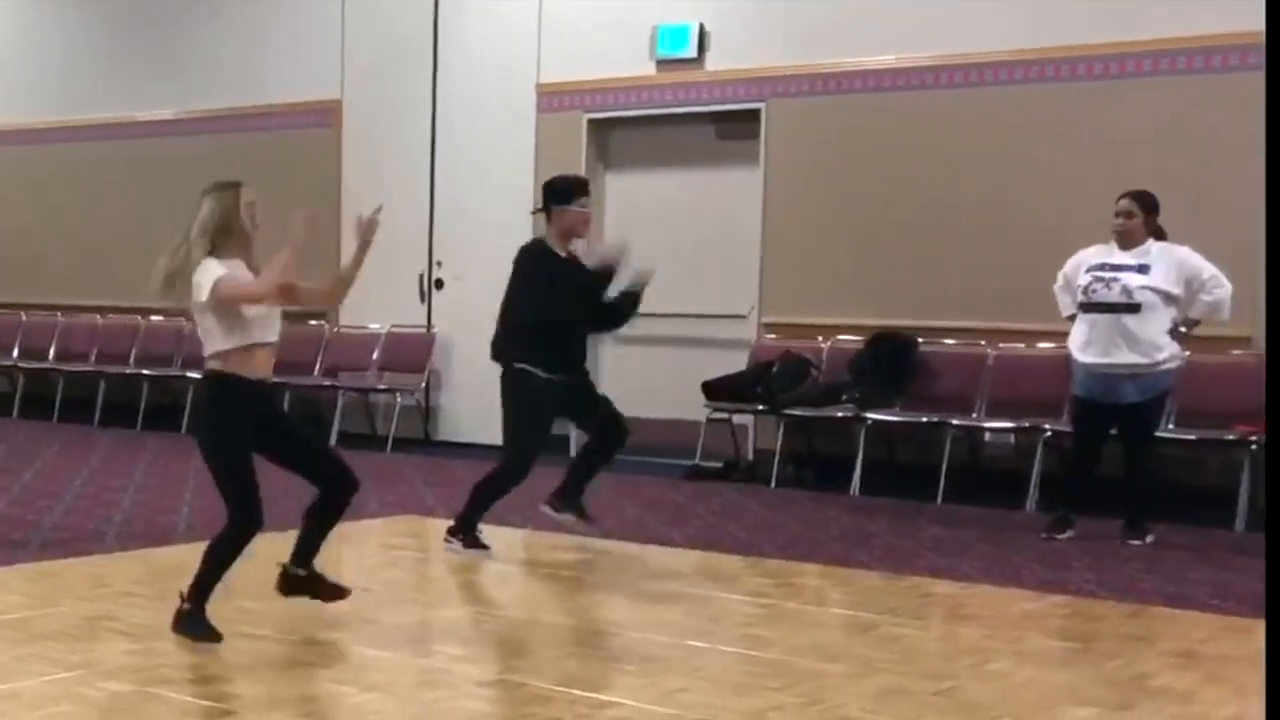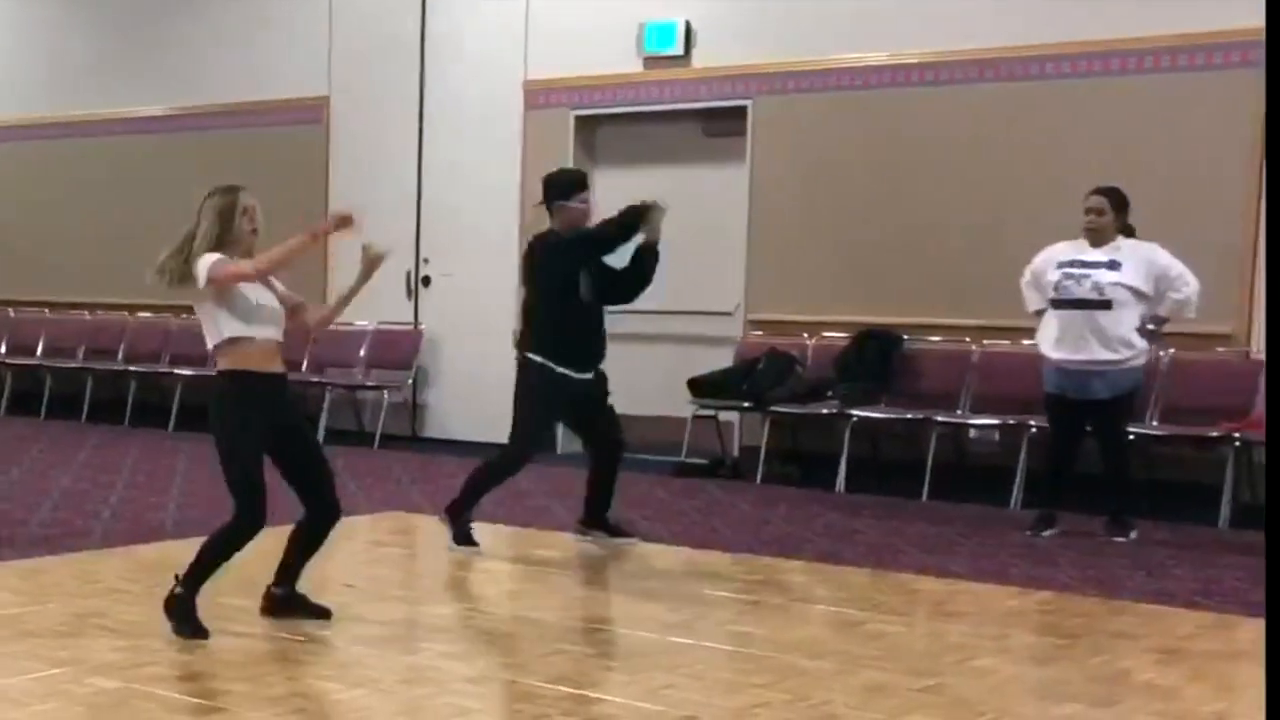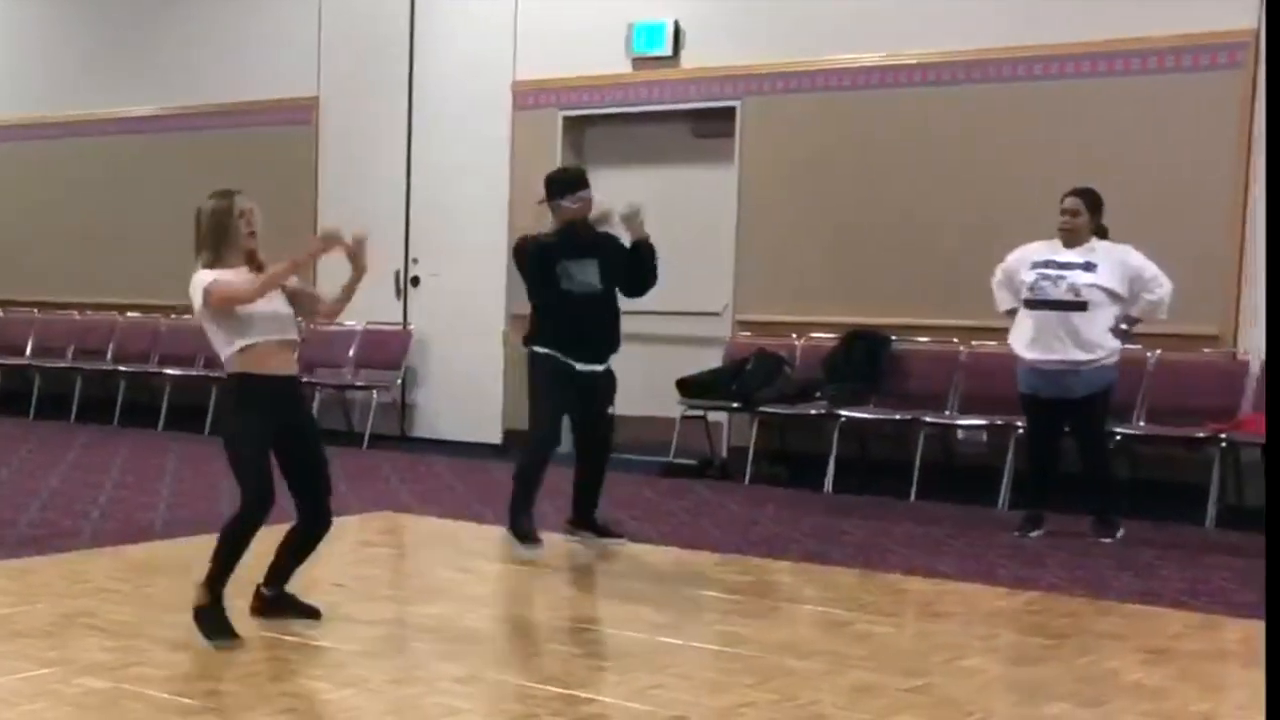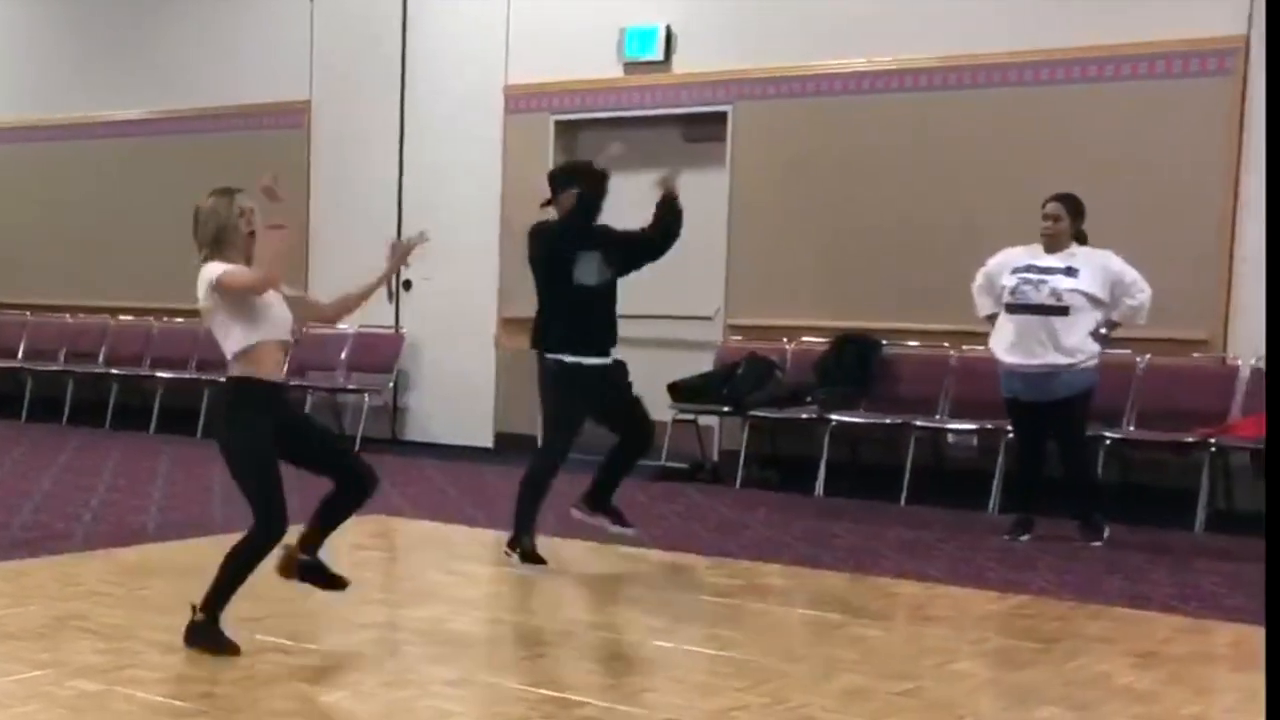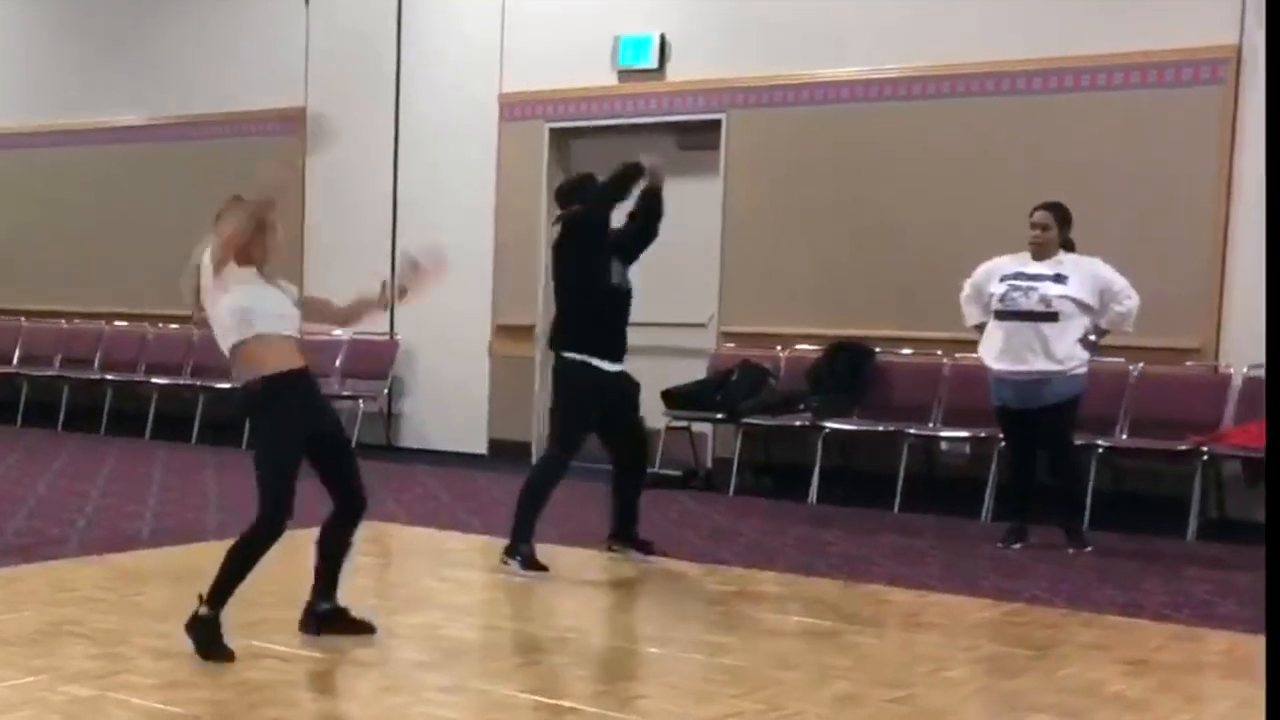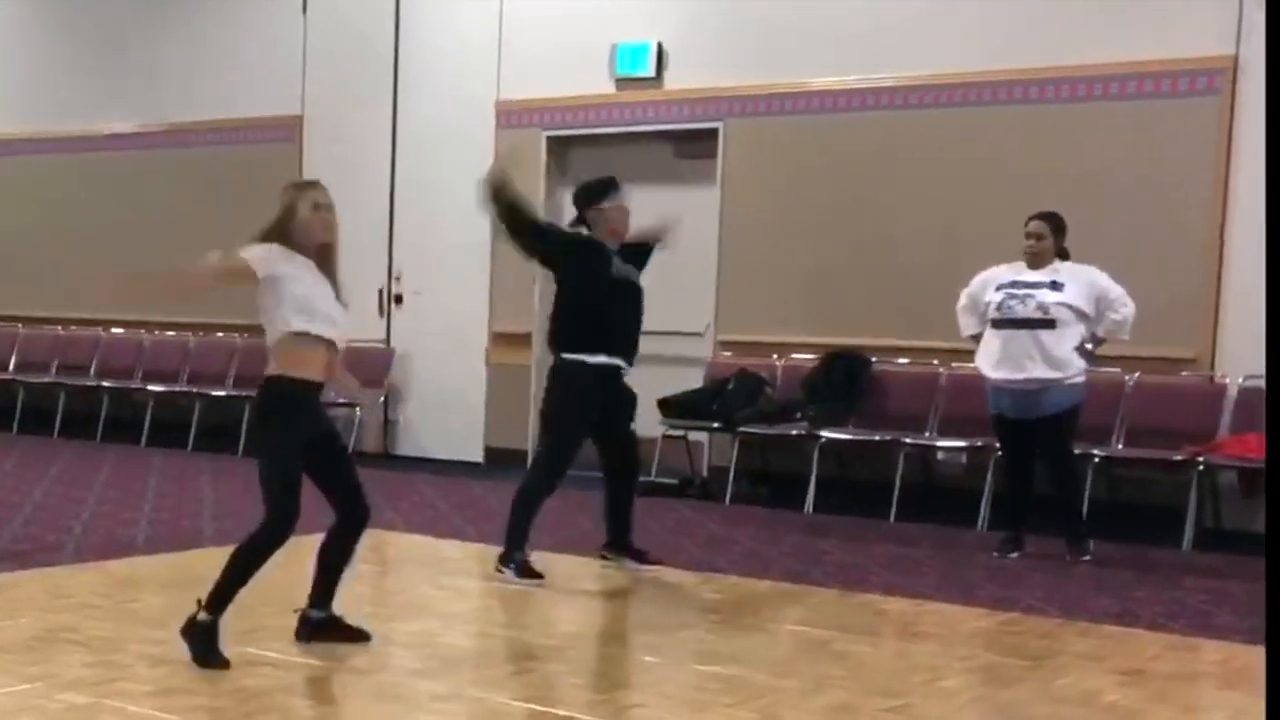
dt=0.2s
person 1, frame 1
left shoulder: (259, 274)
right shoulder: (210, 272)
left elbow: (326, 299)
right elbow: (264, 295)
left wrist: (362, 249)
right wrist: (295, 244)
left hip: (262, 402)
right hip: (225, 401)
left knee: (341, 483)
right knee: (246, 517)
left ankle: (298, 568)
right ankle: (191, 608)
person 1, frame 2
left shoulder: (265, 282)
right shoulder: (211, 265)
left elbow: (313, 320)
right elbow: (266, 265)
left wrist: (361, 279)
right wrist: (325, 230)
left hip: (279, 398)
right hip: (236, 397)
left knee: (326, 507)
right knee: (250, 513)
left ankle: (282, 590)
right ankle: (183, 594)
person 1, frame 3
left shoulder: (272, 280)
right shoulder: (206, 281)
left elbow: (325, 310)
right elbow: (247, 294)
left wrist: (356, 272)
right wrist: (310, 256)
left hip: (291, 399)
right hip: (247, 399)
left knee: (317, 513)
right knee: (257, 500)
left ankle: (272, 591)
right ankle: (208, 600)
person 1, frame 4
left shoulder: (271, 285)
right shoulder: (215, 275)
left elbow: (331, 314)
right elbow: (258, 281)
left wrist: (389, 271)
right wrist: (265, 220)
left hip: (277, 404)
right hip: (245, 406)
left knee: (359, 479)
right knee: (270, 522)
left ankle: (302, 555)
right ankle: (203, 621)
person 1, frame 5
left shoulder: (273, 286)
right shoulder: (218, 271)
left elbow: (342, 315)
right elbow: (234, 229)
left wrist: (398, 288)
left hip: (309, 398)
right hip: (275, 403)
left knee: (352, 500)
right knee: (274, 518)
left ankle: (321, 607)
right ankle: (207, 616)
person 1, frame 6
left shoulder: (320, 279)
right shoulder: (277, 260)
right elbow: (217, 267)
left wrist: (361, 391)
right wrist: (156, 284)
left hip: (309, 408)
right hip: (282, 403)
left knee: (354, 512)
right knee: (279, 522)
left ankle: (317, 615)
right ankle: (204, 622)
person 2, frame 1
left shoulder: (571, 263)
right shoulder: (534, 259)
left elbow: (596, 317)
right elbow: (546, 312)
left wrist: (630, 296)
right wrist: (598, 273)
left hip: (566, 375)
right hip: (529, 377)
left knee: (611, 429)
right knee: (518, 462)
left ankle: (564, 499)
right ankle: (462, 528)
person 2, frame 2
left shoulder: (586, 255)
right shoulder: (546, 249)
left elbow: (618, 292)
right elbow: (598, 239)
left wrist: (650, 245)
right wrist: (639, 215)
left hip: (583, 373)
right hip: (543, 370)
left knee: (609, 444)
right knee: (521, 450)
left ankle: (594, 519)
right ankle: (459, 513)
person 2, frame 3
left shoulder: (604, 246)
right shoulder: (534, 249)
left elbow: (639, 283)
right elbow: (539, 253)
left wrist: (641, 238)
right wrist: (583, 225)
left hip: (595, 366)
right hip: (551, 360)
left knee: (596, 446)
right knee: (543, 437)
left ankle: (582, 519)
right ankle: (520, 521)
person 2, frame 4
left shoulder: (604, 240)
right shoulder: (547, 236)
left elbow: (652, 244)
right elbow: (578, 217)
left wrist: (669, 201)
right wrist: (598, 174)
left hip: (601, 363)
right hip: (563, 365)
left knee: (639, 432)
right knee: (554, 450)
left ankle: (595, 501)
right ankle: (520, 538)
person 2, frame 5
left shoulder: (612, 245)
right shoulder: (577, 242)
left elbow: (642, 226)
right elbow: (596, 201)
left wrist: (653, 187)
right wrist: (636, 170)
left hip: (611, 373)
right hip: (579, 371)
left knee: (633, 455)
right knee: (558, 459)
left ankle: (623, 535)
right ankle: (518, 545)
person 2, frame 6
left shoulder: (627, 255)
right shoulder: (576, 248)
right elbow: (531, 233)
left wrist: (649, 240)
right wrist: (501, 192)
left hip: (611, 379)
right hip: (578, 373)
left knee: (623, 462)
right knee: (550, 464)
left ankle: (617, 543)
right ankle: (511, 554)
person 3, frame 1
left shoulder: (1174, 258)
right shoulder: (1089, 257)
left elbow: (1216, 289)
right elbow: (1064, 286)
left wrist: (1182, 329)
right wrist: (1078, 323)
left hip: (1144, 374)
right hip: (1090, 371)
left knee: (1137, 451)
right knee: (1083, 447)
left ankle: (1136, 522)
right ankle: (1066, 515)
person 3, frame 2
left shoulder: (1143, 255)
right shoulder: (1058, 254)
left elbow: (1184, 287)
right elbow: (1031, 281)
left wrist: (1150, 326)
right wrist: (1046, 320)
left hip: (1114, 370)
right hip: (1061, 368)
left knee: (1113, 446)
right knee: (1060, 444)
left ankle: (1121, 517)
right ankle: (1049, 512)
person 3, frame 3
left shoulder: (1118, 258)
right shoulder: (1031, 254)
left elbow: (1158, 288)
right elbow: (1002, 280)
left wrist: (1123, 327)
right wrist: (1018, 320)
left hip: (1089, 369)
right hip: (1036, 368)
left knee: (1092, 445)
right knee: (1040, 444)
left ankle: (1107, 516)
right ankle: (1035, 512)
person 3, frame 4
left shoulder: (1099, 263)
right shoulder: (1012, 259)
left elbow: (1138, 293)
right elbow: (983, 285)
left wrist: (1103, 331)
right wrist: (997, 324)
left hip: (1070, 373)
right hip: (1018, 371)
left knee: (1073, 447)
right knee: (1027, 447)
left ankle: (1092, 520)
right ankle: (1024, 516)
person 3, frame 5
left shoulder: (1087, 270)
right shoulder: (1000, 267)
left elbow: (1125, 300)
right elbow: (971, 295)
left wrist: (1092, 338)
right wrist: (987, 333)
left hip: (1059, 380)
right hip: (1008, 378)
left knee: (1060, 454)
right knee: (1019, 455)
left ankle: (1074, 527)
right ankle: (1018, 524)
person 3, frame 6
left shoulder: (1083, 278)
right shoulder: (997, 277)
left elbow: (1121, 308)
right elbow: (967, 304)
left wrist: (1089, 345)
right wrist: (983, 344)
left hip: (1057, 388)
right hip: (1005, 388)
left knee: (1060, 462)
right knee: (1015, 465)
left ankle: (1077, 536)
right ankle: (1014, 533)
